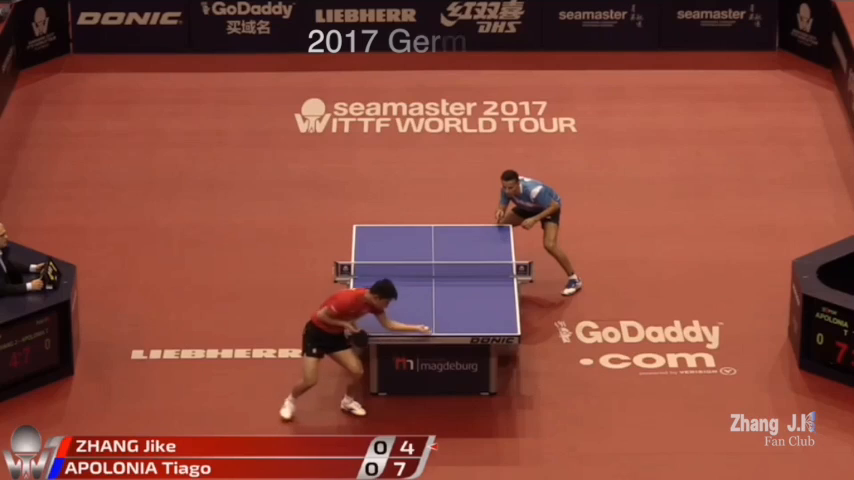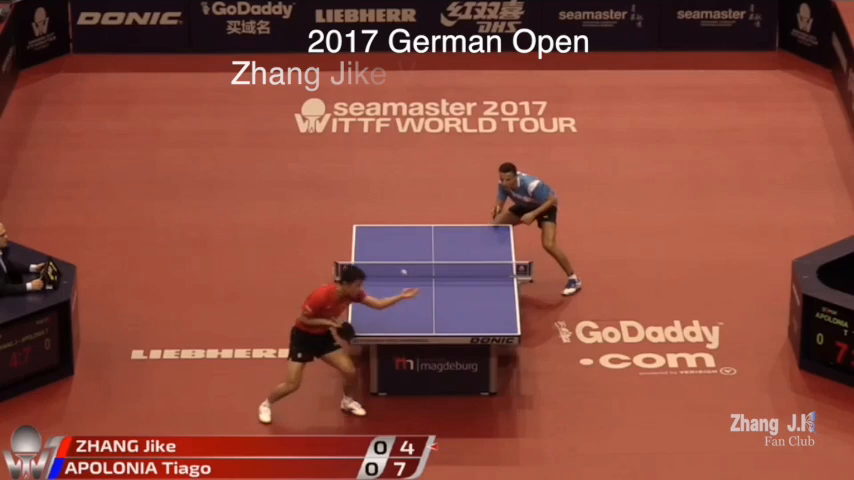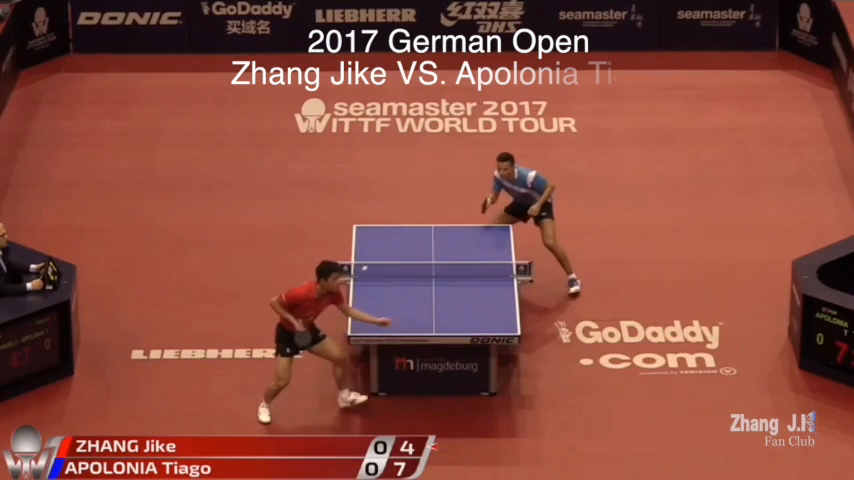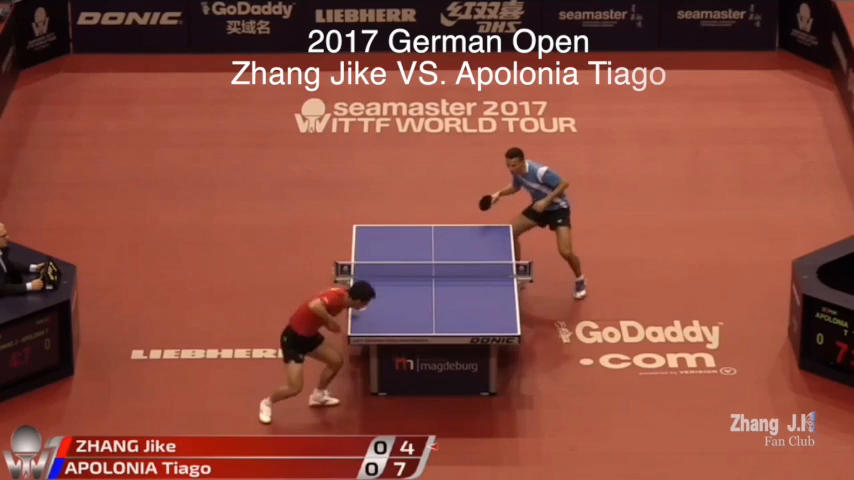
dt=0.3s
person 1, frame 1
left shoulder: (372, 302)
right shoulder: (348, 299)
left elbow: (388, 324)
right elbow: (321, 315)
left wrist: (415, 328)
right wrist: (346, 324)
left hip: (335, 335)
right hip: (316, 332)
left knee: (357, 372)
right knee: (310, 380)
left ankle: (347, 401)
right ankle: (291, 401)
person 1, frame 2
left shoulder: (353, 294)
right shoulder: (321, 296)
left elbow: (378, 303)
right elbow: (301, 319)
left wrist: (402, 296)
right wrist: (328, 322)
left hip: (324, 337)
right hip: (303, 337)
left knee: (350, 372)
right knee: (292, 385)
left ankle: (347, 401)
right ankle: (266, 405)
person 1, frame 3
left shoulder: (333, 293)
right shoulder: (301, 293)
left elbow: (349, 311)
right elbow: (274, 302)
left wrist: (376, 321)
right wrist: (293, 320)
left hip: (307, 330)
right hip: (287, 333)
left knee: (341, 357)
right knee: (282, 381)
left ankle: (344, 396)
right ankle: (264, 405)
person 1, frame 4
left shoulder: (341, 294)
right shoulder: (336, 298)
right elbow: (313, 305)
right wrist: (333, 323)
left hip: (309, 334)
right hip: (293, 337)
left knee: (337, 360)
right knee: (295, 387)
left ankle: (318, 395)
right ankle: (267, 403)
person 2, frame 1
left shoulder: (534, 191)
right shoulder: (506, 189)
left elbow: (555, 206)
right elbow: (502, 207)
left wrist: (534, 219)
right wrist: (499, 214)
left hip: (550, 207)
right hip: (528, 207)
left knee: (549, 245)
left ankle: (574, 279)
person 2, frame 2
left shoulder: (531, 185)
right shoulder: (503, 184)
left elbow: (553, 200)
right elbow: (500, 203)
left wrist: (533, 214)
right wrist: (496, 209)
left hip: (545, 206)
right hip: (525, 206)
left knee: (548, 245)
left ankle: (574, 279)
person 2, frame 3
left shoulder: (529, 176)
right shoulder: (498, 176)
left elbow: (550, 186)
right elbow: (494, 195)
left wrist: (538, 205)
right wrist: (489, 200)
left hip: (541, 203)
right hip: (520, 203)
left knee: (549, 242)
left ankle: (573, 278)
person 2, frame 4
left shoulder: (541, 172)
right shoulder: (517, 172)
left elbow: (563, 184)
right elbow: (515, 187)
left wrist: (545, 201)
right wrist: (499, 193)
left hip: (558, 209)
right hip: (538, 207)
left knee: (565, 251)
right knee: (511, 233)
left ankle: (580, 279)
